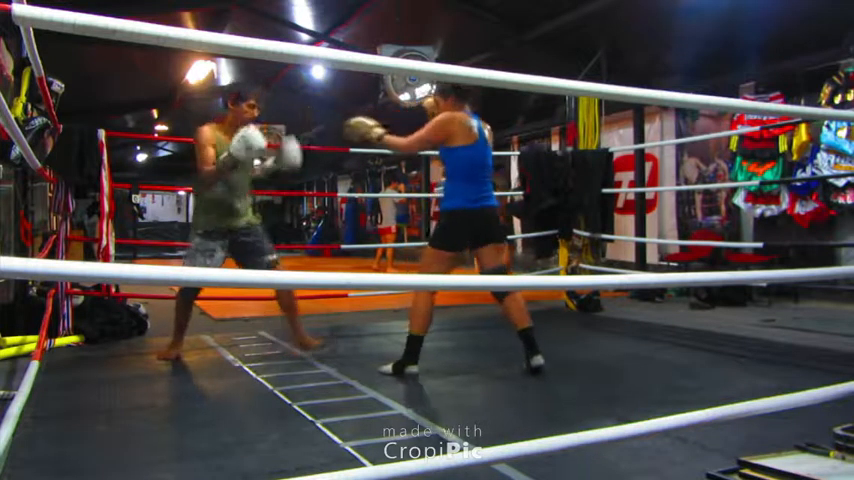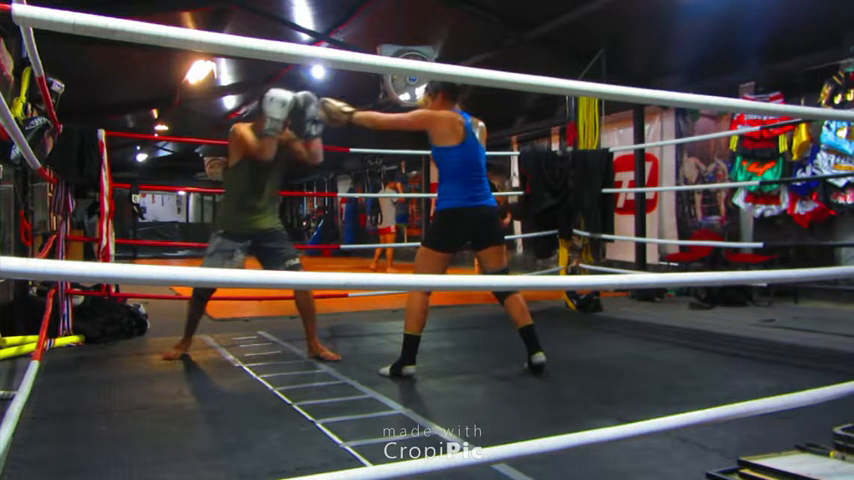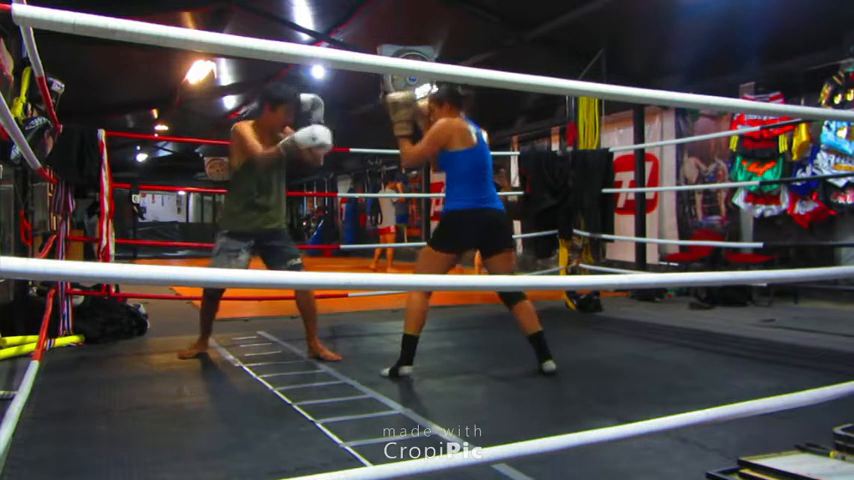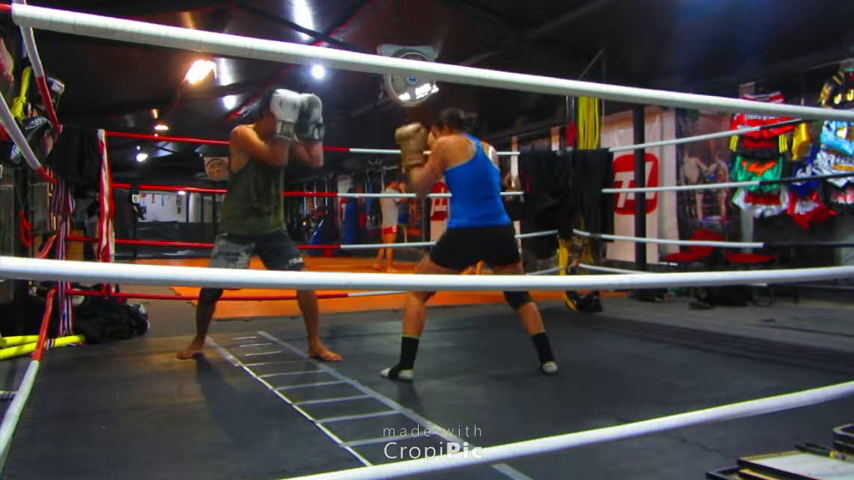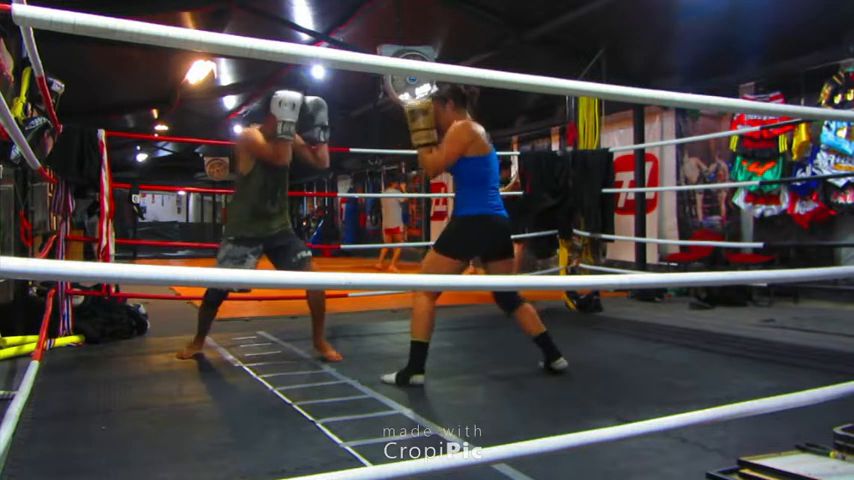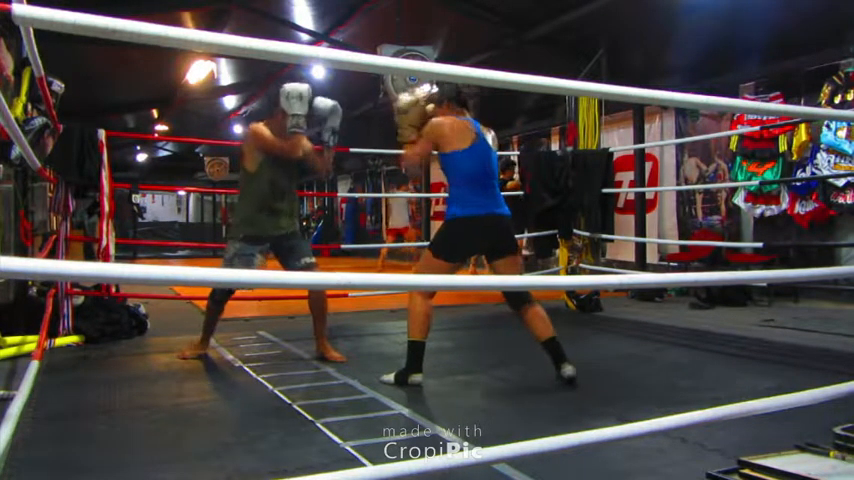
dt=0.3s
person 1, frame 1
left shoulder: (450, 121)
right shoulder: (483, 128)
left elbow: (407, 146)
left wrist: (375, 133)
left hip: (458, 216)
right hip: (488, 214)
left knee: (425, 286)
right knee: (503, 286)
left ankle: (409, 359)
right ankle: (533, 353)
person 1, frame 2
left shoulder: (435, 118)
right shoulder: (476, 125)
left elbow: (380, 121)
left wrist: (346, 114)
left hip: (453, 215)
right hip: (486, 213)
left knee: (420, 287)
right knee: (504, 285)
left ankle: (406, 361)
right ankle: (534, 351)
person 1, frame 3
left shoulder: (446, 126)
right shoulder: (478, 131)
left elbow: (410, 160)
left wrist: (401, 126)
right wrist: (428, 128)
left hip: (459, 218)
right hip: (494, 217)
left knee: (419, 288)
right knee: (511, 292)
left ankle: (405, 361)
right ankle: (545, 357)
person 1, frame 4
left shoulder: (446, 145)
right shoulder: (488, 149)
left elbow: (419, 187)
left wrist: (412, 155)
left hip: (464, 234)
right hip: (500, 232)
left knee: (416, 294)
right knee: (519, 296)
left ankle: (405, 365)
right ankle: (547, 358)
person 1, frame 5
left shoulder: (460, 130)
right shoulder: (479, 132)
left elbow: (432, 169)
right elbow: (456, 165)
left wrist: (422, 134)
right wrist: (433, 129)
left hip: (469, 223)
right hip: (498, 224)
left knee: (424, 292)
right knee: (508, 297)
left ankle: (414, 370)
right ankle: (553, 356)
person 1, frame 6
left shoulder: (439, 126)
right shoulder: (486, 133)
left elbow: (411, 167)
left wrist: (407, 127)
left hip: (463, 224)
right hip: (499, 222)
left knee: (420, 291)
right knee: (520, 298)
left ankle: (413, 369)
right ankle: (562, 363)
person 2, frame 1
left shoulder: (250, 135)
right shoulder: (206, 133)
right elbow: (207, 176)
right wrist: (233, 155)
left hip: (243, 220)
right hip: (210, 223)
left knee: (277, 272)
right knee: (190, 285)
left ankle: (299, 334)
right ankle: (176, 341)
person 2, frame 2
left shoulder: (285, 136)
right shoulder: (241, 131)
left elbow: (316, 158)
right elbow: (263, 154)
left wrist: (311, 121)
right wrist: (273, 121)
left hip: (268, 224)
right hip: (234, 225)
right knee: (205, 285)
left ankle: (314, 344)
right ankle: (186, 340)
person 2, frame 3
left shoulder: (285, 134)
right shoulder: (242, 130)
left elbow: (316, 160)
right elbow: (260, 159)
left wrist: (315, 121)
right wrist: (294, 141)
left hip: (273, 225)
right hip: (238, 225)
right knee: (214, 285)
left ankle: (314, 344)
right ankle: (202, 340)
person 2, frame 4
left shoulder: (284, 135)
right shoulder: (242, 134)
left elbow: (316, 161)
right elbow: (276, 159)
left wrist: (314, 124)
right wrist: (287, 122)
left hip: (272, 226)
right hip: (238, 227)
right knee: (211, 287)
left ankle: (315, 344)
right ankle: (199, 340)
person 2, frame 5
left shoulder: (290, 137)
right shoulder: (249, 136)
left elbow: (322, 162)
right elbow: (281, 158)
left wrist: (320, 126)
right wrist: (287, 122)
left hip: (279, 226)
right hip: (244, 229)
right knee: (218, 290)
left ankle: (320, 342)
right ankle: (198, 341)
person 2, frame 6
left shoulder: (295, 136)
right shoulder: (257, 132)
left elbow: (323, 168)
right elbow: (293, 152)
left wrist: (331, 130)
right wrist: (297, 116)
left hip: (286, 227)
right hip: (250, 228)
right knee: (224, 287)
left ankle: (322, 344)
right ankle: (203, 341)
